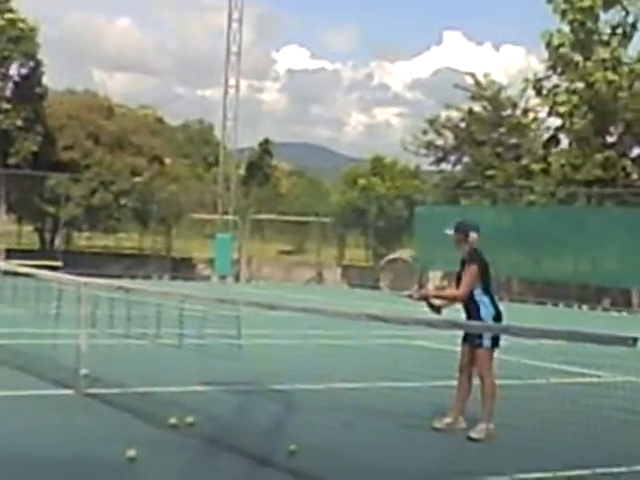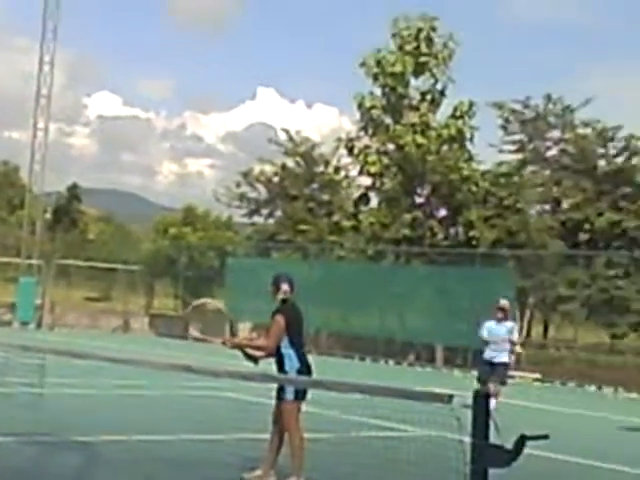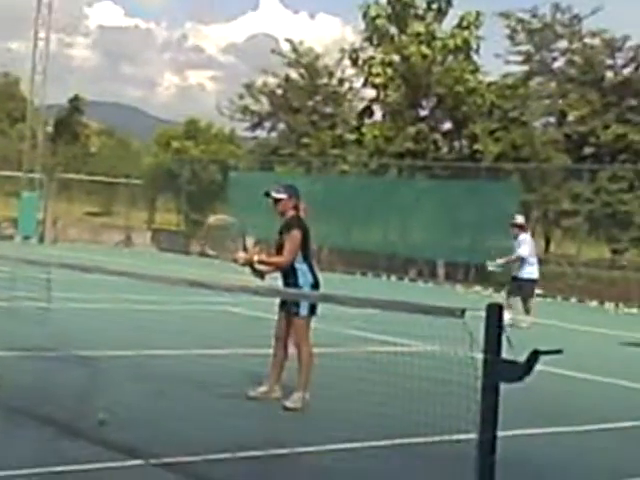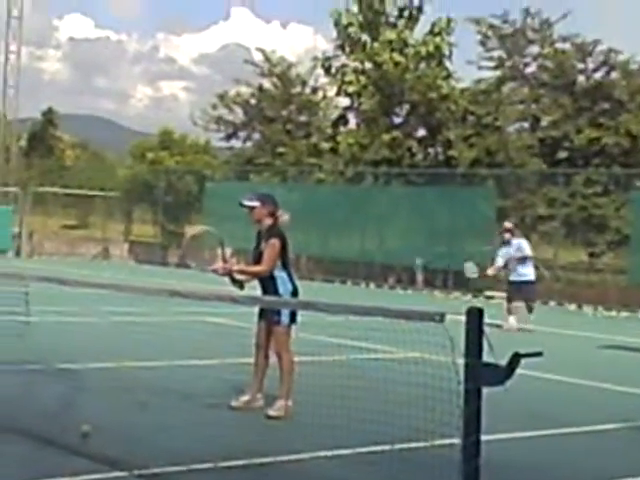
dt=0.7s
person 1, frame 1
left shoulder: (474, 261)
right shoulder: (467, 260)
left elbow: (461, 294)
right elbow: (461, 292)
left wrist: (431, 294)
right wrist: (437, 298)
left hip: (486, 318)
right hip: (475, 319)
left knee: (484, 371)
right knee: (464, 369)
left ankle: (486, 423)
right ankle: (456, 417)
person 1, frame 2
left shoulder: (281, 313)
right shoulder: (292, 311)
left elbow: (270, 345)
left wrist: (241, 343)
right wrist: (256, 351)
left hip: (294, 371)
right hip: (290, 371)
left knee: (291, 425)
right knee: (278, 423)
person 1, frame 3
left shoulder: (296, 226)
right shoulder: (285, 226)
left elbow: (286, 259)
right elbow: (282, 260)
left wrist: (255, 259)
right wrist: (262, 266)
left hip: (303, 286)
right hip: (291, 286)
left knee: (300, 341)
right knee: (280, 337)
left ankle: (302, 392)
right ankle: (272, 386)
person 1, frame 4
left shoulder: (275, 235)
right shoulder: (261, 234)
left elbow: (266, 268)
right elbow: (260, 269)
left wrist: (235, 268)
right wrist: (241, 276)
left hip: (283, 294)
right hip: (269, 295)
left knee: (281, 349)
right knee: (261, 346)
left ankle: (284, 401)
right ankle: (255, 394)
